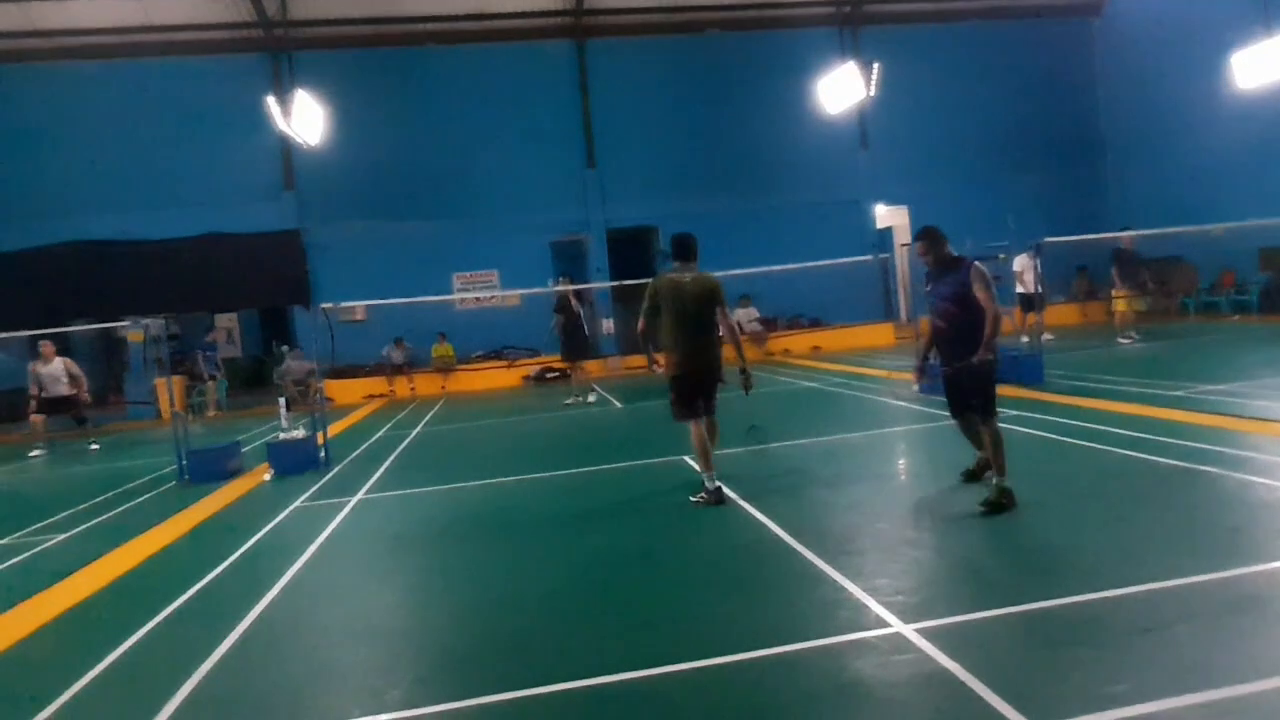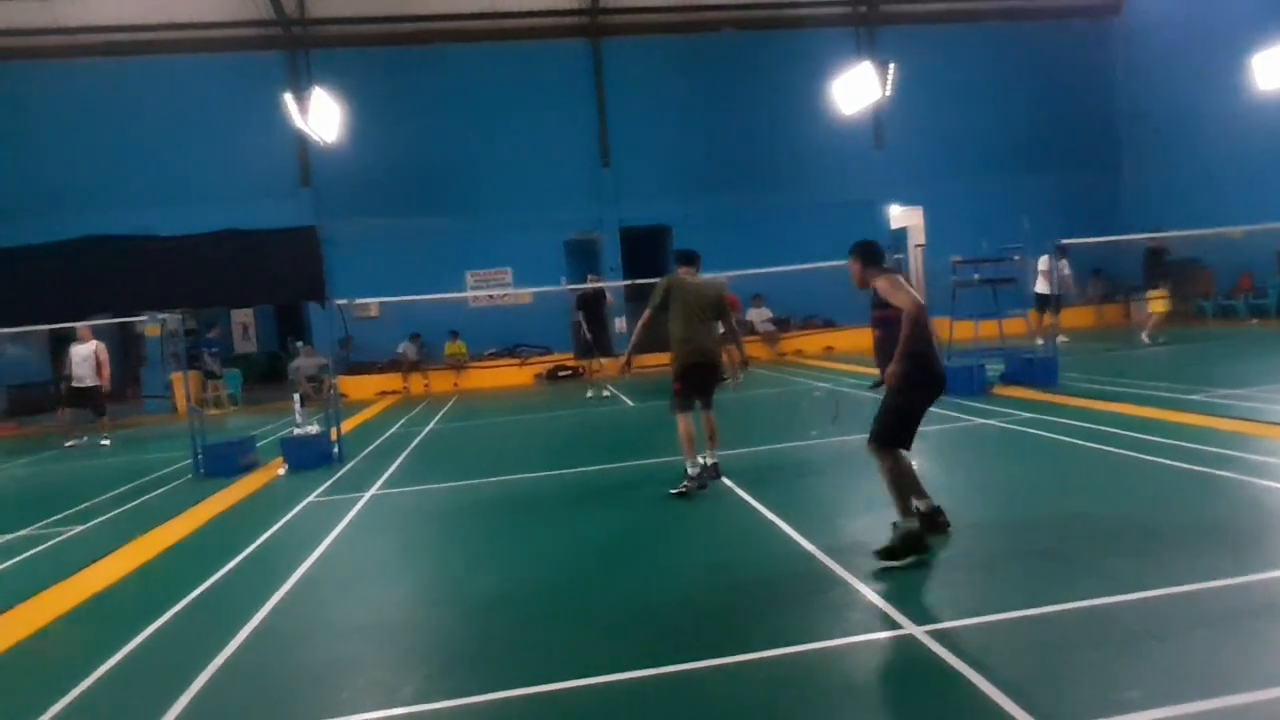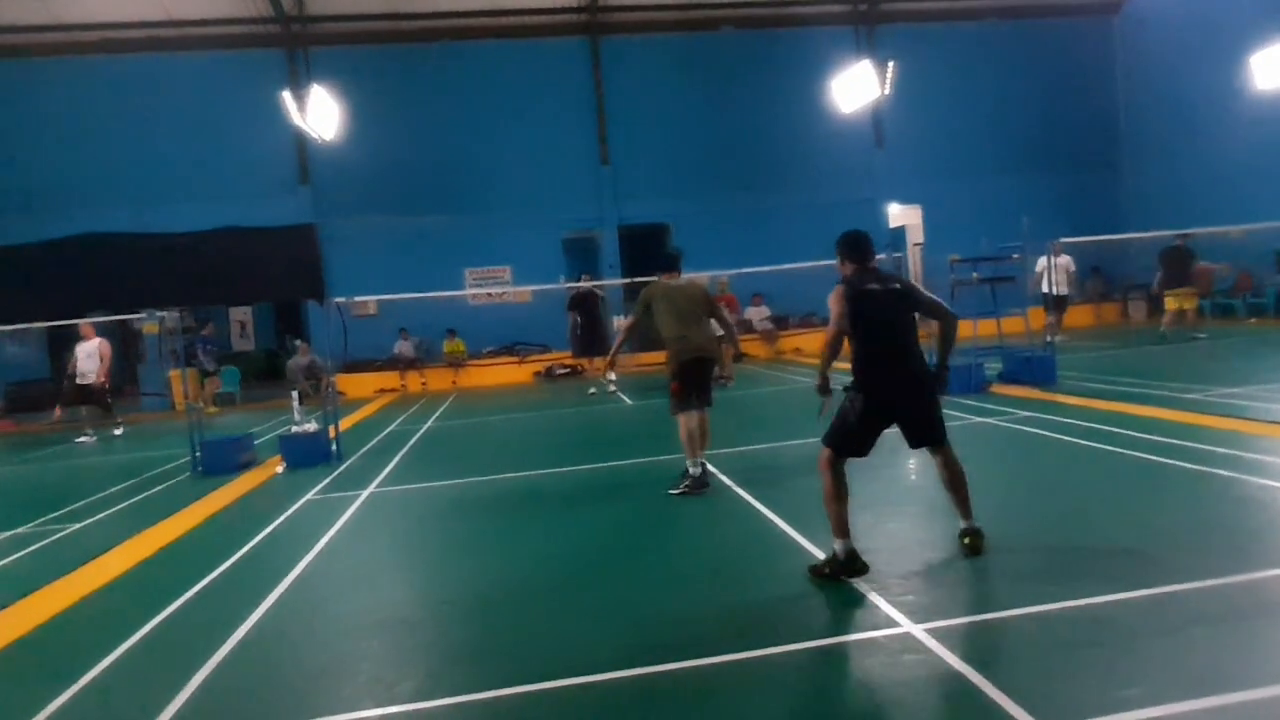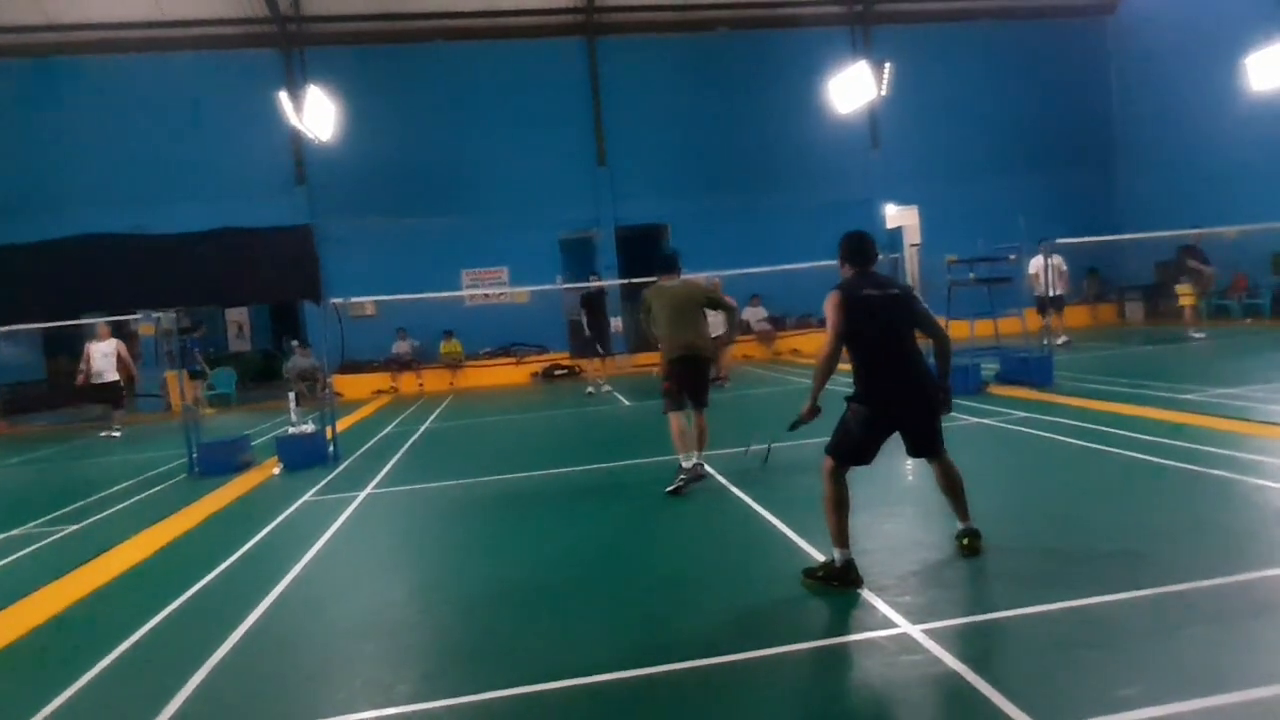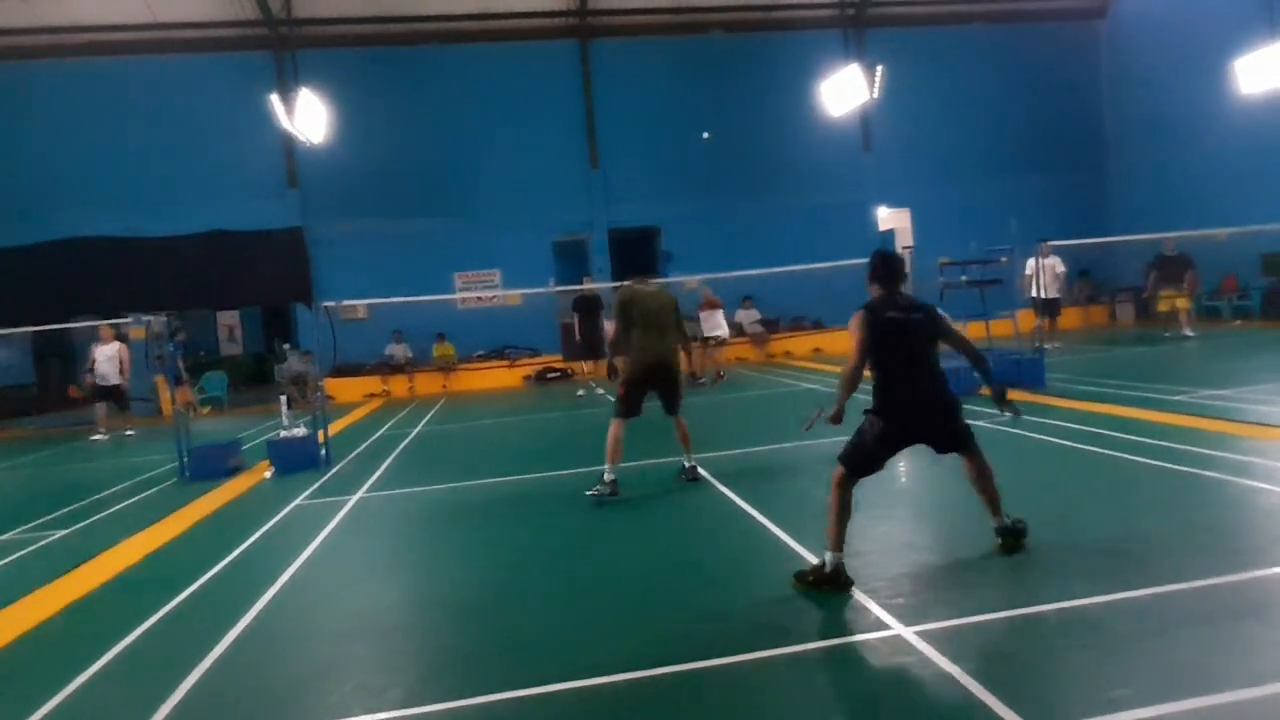
dt=0.7s
person 1, frame 1
left shoulder: (972, 271)
right shoulder: (931, 278)
left elbow: (993, 313)
left wrist: (986, 351)
right wrist: (923, 356)
left hip: (976, 357)
right hip: (951, 359)
left knee: (984, 418)
right knee: (961, 415)
left ankle: (1001, 487)
right ankle: (984, 458)
person 1, frame 2
left shoulder: (885, 281)
right shoulder: (894, 284)
left elbow: (915, 309)
right elbow: (917, 321)
left wrist: (898, 361)
left hip: (913, 379)
right hip: (919, 377)
left knee: (884, 446)
right knee: (883, 446)
left ankle: (910, 530)
right ankle: (927, 512)
person 1, frame 3
left shoulder: (843, 291)
right shoulder: (902, 285)
left elbow: (836, 333)
right elbow: (948, 317)
left wrist: (822, 376)
right wrist: (941, 368)
left hip: (872, 389)
right hip: (917, 382)
left knee: (829, 460)
right knee: (942, 451)
left ankle: (843, 554)
right ankle: (970, 529)
person 1, frame 4
left shoulder: (839, 296)
right shoulder: (901, 290)
left elbow: (831, 352)
right elbow: (941, 338)
left wrist: (813, 400)
right wrist: (942, 385)
left hip: (874, 398)
right hip: (919, 391)
left knee: (833, 469)
right knee: (937, 457)
left ankle: (842, 563)
right ankle: (968, 531)
person 1, frame 5
left shoulder: (865, 317)
right shoulder: (928, 312)
left elbow: (855, 368)
right elbow: (972, 353)
left wrist: (839, 407)
right wrist: (997, 391)
left hip: (890, 412)
right hip: (938, 405)
left knee: (842, 479)
right knee: (972, 455)
left ankle: (832, 566)
right ankle: (1004, 527)
person 2, frame 1
left shoulder: (658, 285)
right shoulder: (710, 283)
left elbow: (642, 328)
right elbow: (727, 325)
right wrist: (743, 363)
left hip: (679, 363)
right hip: (709, 360)
left knee: (695, 423)
right knee: (708, 414)
left ankle: (712, 487)
right ankle: (707, 469)
person 2, frame 2
left shoulder: (669, 284)
right shoulder: (714, 288)
left elbow: (644, 320)
right elbow: (730, 326)
left wrist: (628, 353)
right wrist: (742, 354)
left hip: (685, 355)
right hip: (711, 354)
left knee: (683, 413)
right knee: (707, 407)
left ankle: (694, 473)
right ankle: (711, 462)
person 2, frame 3
left shoulder: (652, 291)
right shoulder: (698, 288)
left elbow: (628, 325)
right elbow: (725, 321)
left wrist: (613, 354)
right wrist: (736, 348)
left hip: (682, 354)
right hip: (708, 351)
left knee: (683, 412)
right knee: (701, 409)
left ankle: (695, 473)
right ankle: (699, 464)
person 2, frame 4
left shoulder: (649, 294)
right shoulder: (697, 287)
left elbow: (647, 325)
right elbow: (731, 307)
left hip: (674, 354)
right hip: (702, 351)
left knee: (675, 411)
right knee: (698, 410)
left ankle: (687, 466)
right ankle: (697, 462)
person 2, frame 5
left shoulder: (625, 294)
right shoulder: (668, 297)
left elbow: (616, 335)
right elbow: (683, 336)
left wrist: (611, 358)
right wrist: (690, 363)
left hip: (638, 364)
right hip: (668, 362)
left knee: (619, 420)
right knee: (676, 415)
left ankle: (608, 480)
right ankle: (690, 465)
